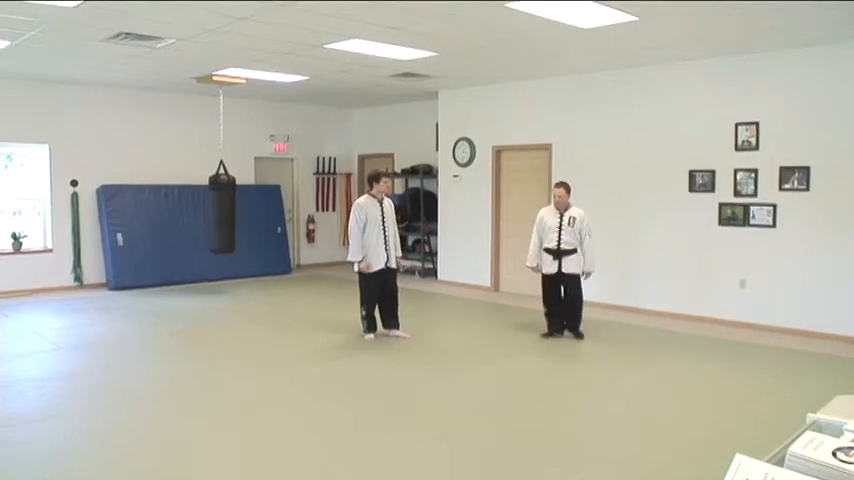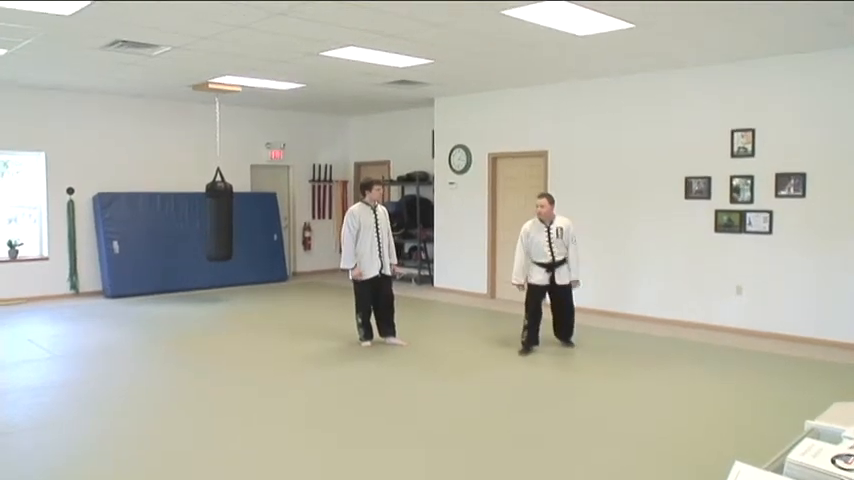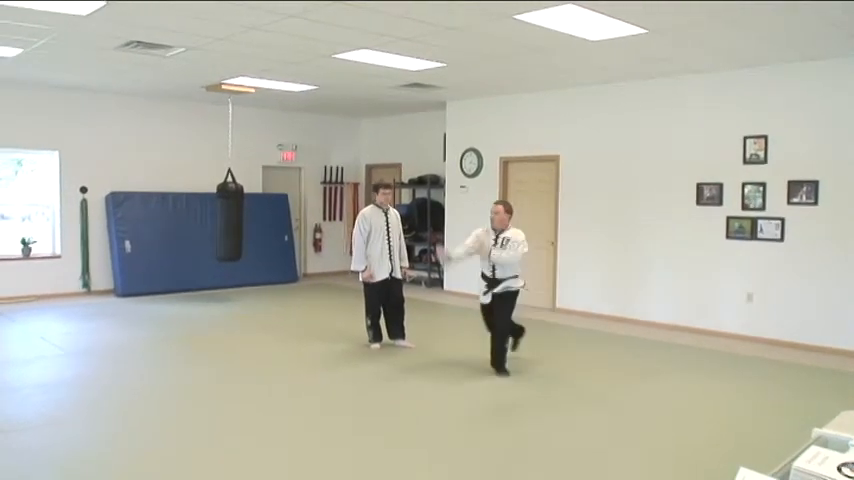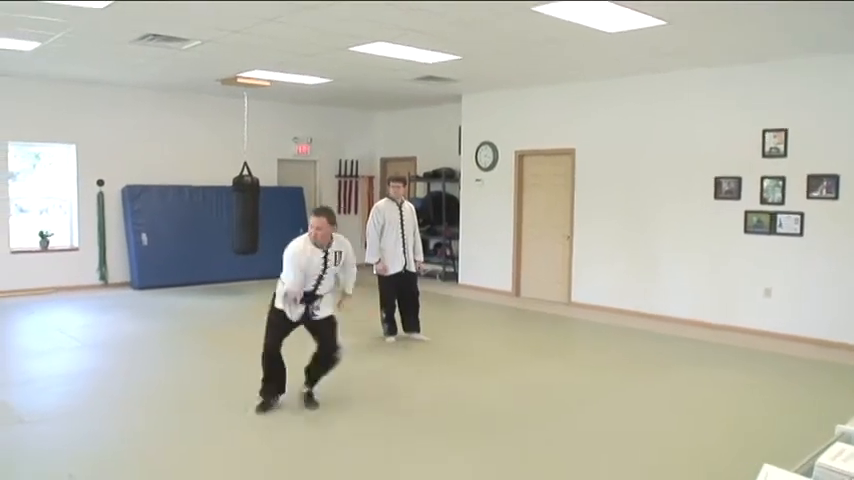
dt=1s
person 1, frame 1
left shoulder: (579, 215)
right shoulder: (544, 213)
left elbow: (586, 241)
right elbow: (536, 238)
left wrist: (588, 266)
right wrist: (533, 260)
left hip: (570, 261)
right hip: (549, 261)
left knee: (574, 296)
right knee: (550, 298)
left ankle: (573, 327)
right ankle: (555, 328)
person 1, frame 2
left shoulder: (565, 224)
right shoulder: (528, 227)
left elbow: (572, 250)
right elbow: (521, 253)
left wrist: (574, 275)
right wrist: (518, 278)
left hip: (560, 272)
right hip: (538, 273)
left knee: (565, 307)
right knee: (532, 309)
left ankle: (564, 336)
right ankle: (529, 343)
person 1, frame 3
left shoulder: (517, 236)
right shoulder: (482, 233)
left elbow: (513, 258)
right elbow: (466, 248)
left wrist: (491, 254)
right wrist: (451, 255)
left hip: (508, 285)
right hip: (488, 285)
left knee: (501, 323)
right knee: (494, 322)
left ankle: (499, 363)
right ankle: (516, 331)
person 1, frame 4
left shoulder: (342, 244)
right shoulder: (297, 248)
left elbow: (349, 267)
right elbow: (293, 281)
left wrist: (346, 290)
right wrist: (292, 294)
left hip: (319, 304)
right hip: (289, 302)
left knee: (329, 350)
right knee: (271, 345)
left ankle: (309, 388)
right ankle: (272, 393)
person 2, frame 1
left shoulder: (389, 203)
right shoulder: (361, 204)
right elbow: (355, 233)
left wrist: (397, 254)
right wrist: (360, 258)
left hip: (388, 259)
right hip: (370, 260)
left knee: (390, 294)
right knee: (369, 296)
left ankle: (392, 327)
right ankle: (369, 329)
person 2, frame 2
left shoulder: (383, 211)
right shoulder: (354, 212)
left elbow: (388, 237)
right elbow: (348, 240)
left wrist: (392, 261)
right wrist: (352, 266)
left hip: (383, 266)
right hip: (363, 268)
left knee: (386, 301)
right knee: (364, 304)
left ankle: (388, 334)
right ankle: (366, 336)
person 2, frame 3
left shoulder: (395, 214)
right shoulder: (366, 214)
left elbow: (400, 240)
right elbow: (358, 242)
left wrist: (404, 264)
right wrist: (363, 268)
left hip: (394, 269)
right hip: (374, 270)
left knee: (396, 304)
right knee: (373, 307)
left ankle: (398, 336)
right ankle: (375, 338)
person 2, frame 4
left shoulder: (410, 208)
right shoulder: (380, 207)
left elbow: (415, 233)
right elbow: (372, 235)
left wrist: (418, 257)
right wrist: (376, 260)
left hip: (408, 262)
right hip: (388, 262)
left knee: (411, 297)
right knee: (388, 300)
left ankle: (412, 329)
right ankle: (390, 331)
